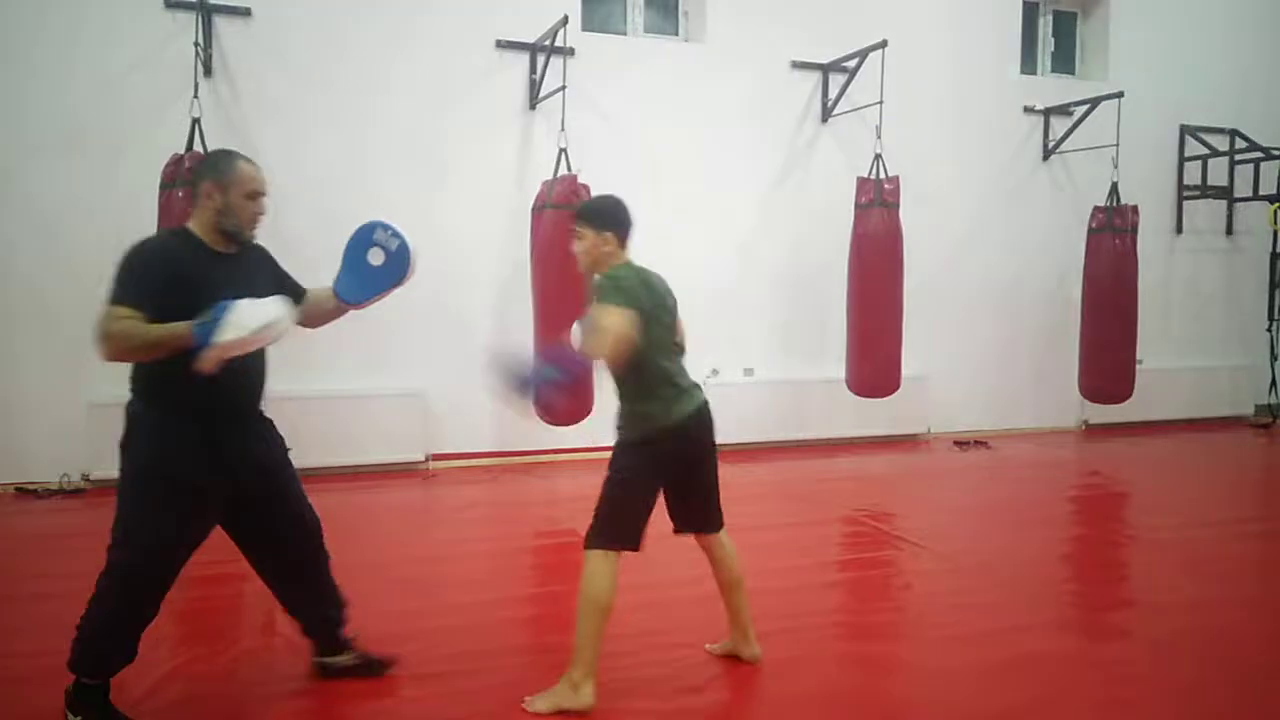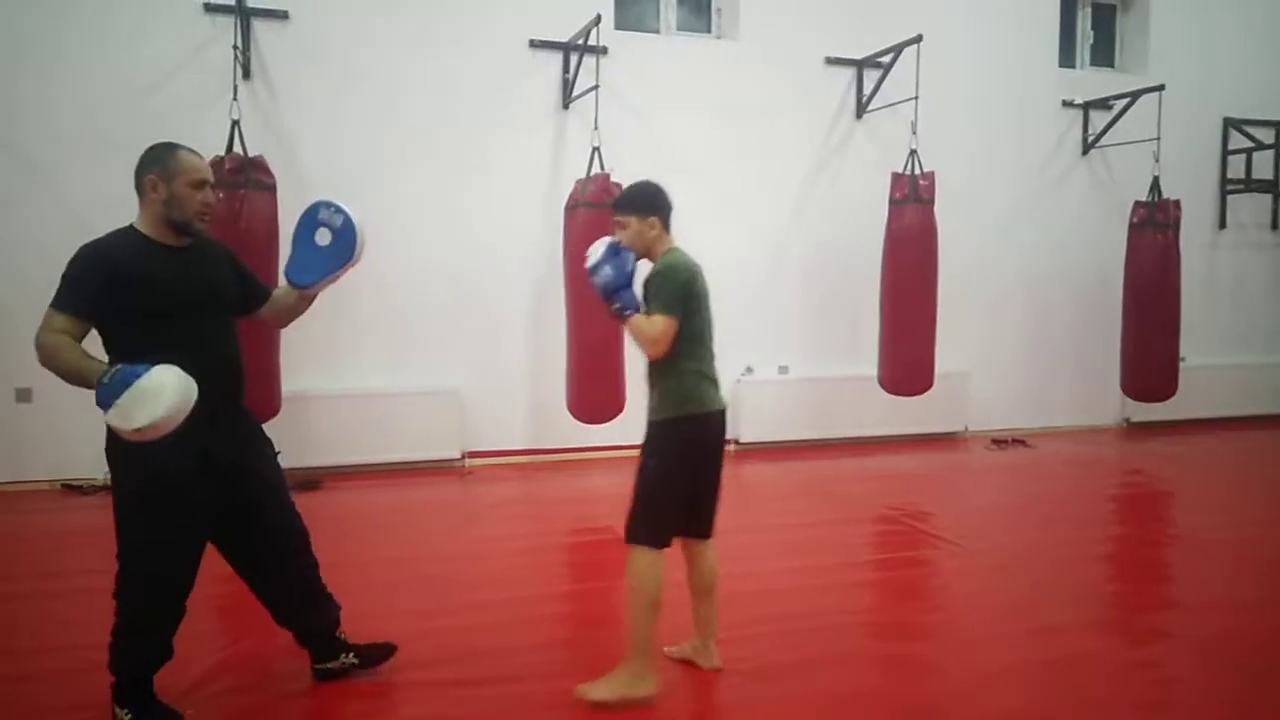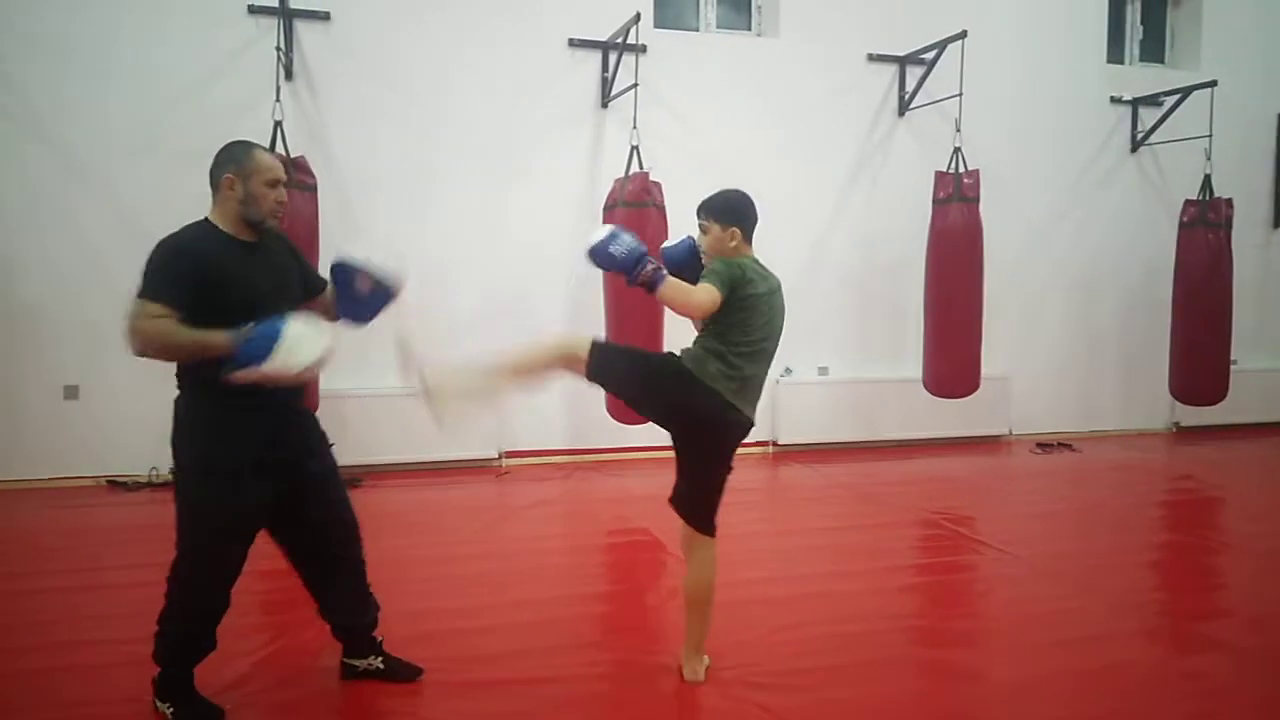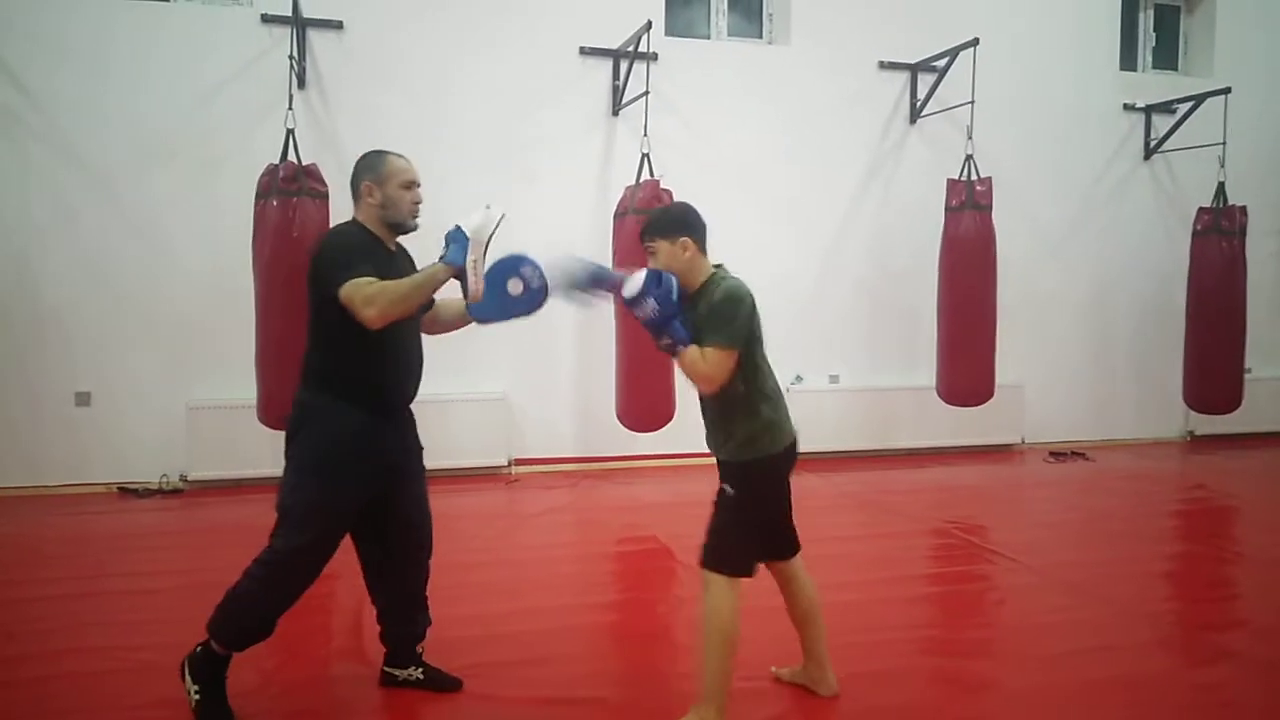
dt=0.7s
person 1, frame 1
left shoulder: (253, 259)
right shoulder: (157, 257)
left elbow: (308, 310)
right elbow: (115, 340)
right wrist: (197, 330)
left hip: (243, 434)
right hip: (170, 442)
left knee: (295, 537)
right knee: (140, 567)
left ankle: (332, 645)
person 1, frame 2
left shoulder: (213, 255)
right shoulder: (106, 259)
left elbow: (273, 311)
right elbow: (52, 340)
right wrist: (103, 377)
left hip: (231, 433)
right hip: (155, 445)
left knee: (282, 540)
right knee: (156, 569)
left ankle: (328, 648)
person 1, frame 3
left shoulder: (277, 249)
right shoulder: (185, 251)
left elbow: (328, 302)
right elbow: (144, 333)
right wrist: (234, 342)
left hip: (289, 423)
right hip: (220, 435)
left knee: (334, 533)
right knee: (208, 561)
left ankle: (360, 648)
person 1, frame 4
left shoulder: (395, 255)
right shoulder: (343, 246)
left elbow: (428, 318)
right elbow: (374, 312)
right wrist: (445, 261)
left hip: (390, 425)
right hip: (334, 427)
left knee: (406, 543)
right knee: (297, 550)
left ankle: (401, 657)
right ankle: (207, 662)
person 2, frame 1
left shoulder: (615, 283)
right shoulder: (653, 282)
left elbow: (615, 337)
left wrist: (563, 363)
left hip: (650, 433)
right hip: (693, 418)
left knee: (601, 548)
right knee: (710, 532)
right ankle: (745, 639)
person 2, frame 2
left shoulder: (668, 273)
right shoulder: (683, 268)
left elbow: (654, 343)
left wrist: (619, 297)
right wrist: (627, 297)
left hip: (680, 421)
right hip: (703, 416)
left knee: (644, 542)
right knee: (693, 539)
left ankle: (636, 673)
right ankle: (705, 645)
person 2, frame 3
left shoulder: (730, 268)
right shoulder: (773, 286)
left elbow: (697, 306)
left wrist: (646, 271)
right wrist: (689, 268)
left hip: (689, 389)
right hip: (729, 417)
left knee: (567, 353)
right knee: (699, 534)
left ankle: (457, 387)
right ankle: (694, 657)
person 2, frame 4
left shoulder: (725, 294)
right shoulder: (709, 287)
left elbow: (707, 378)
left wrist: (666, 325)
left hip: (754, 450)
right hip: (758, 443)
left knee: (720, 574)
right knee: (784, 558)
right ankle: (816, 670)
